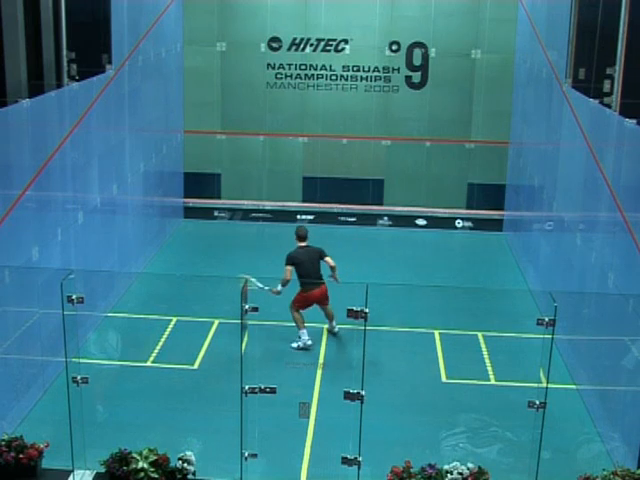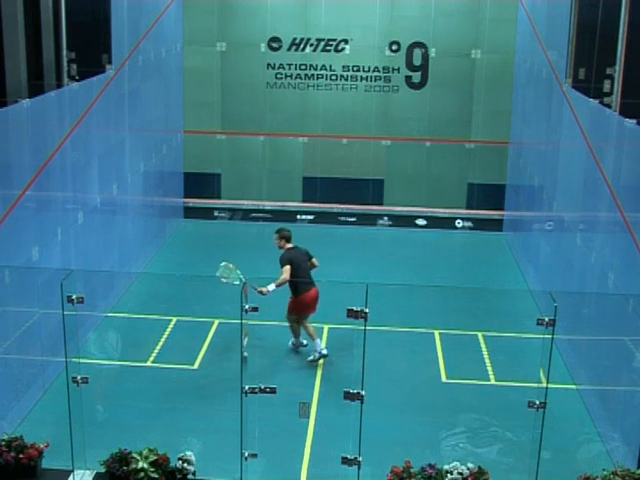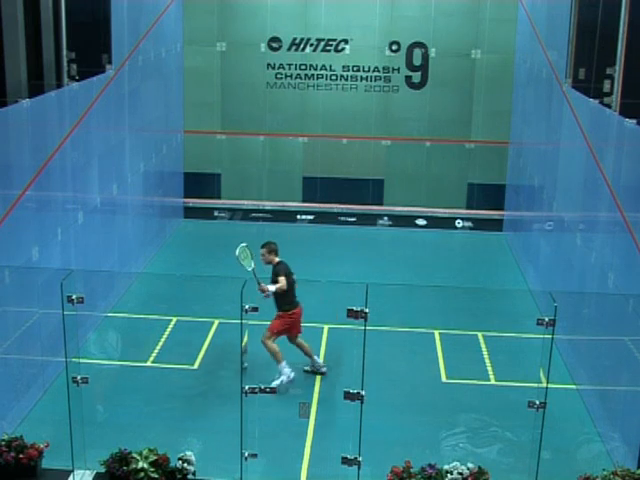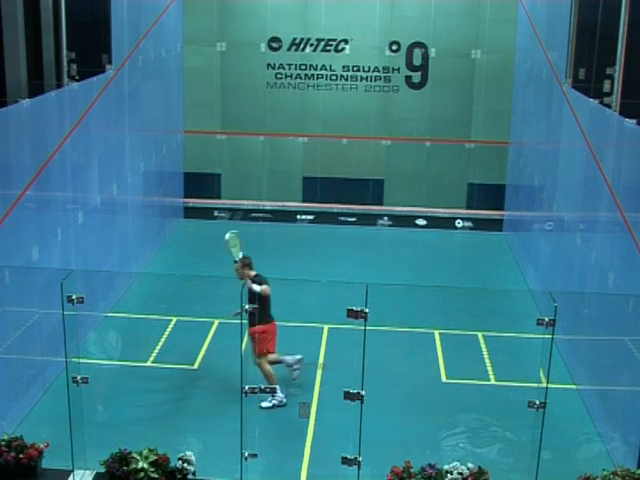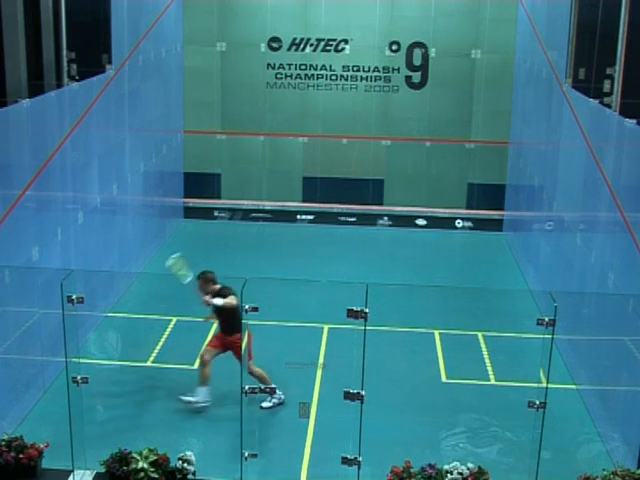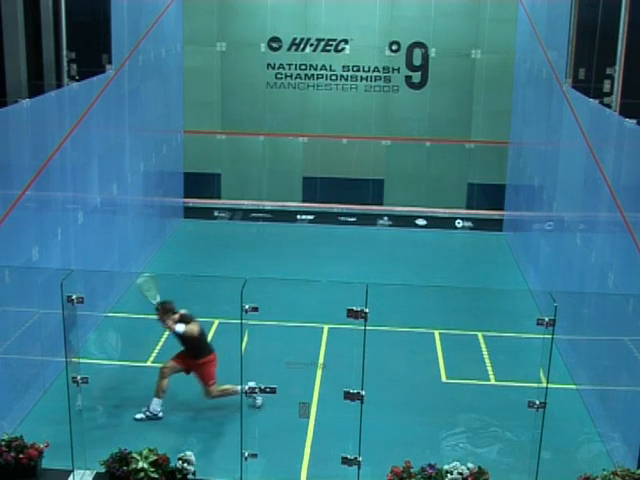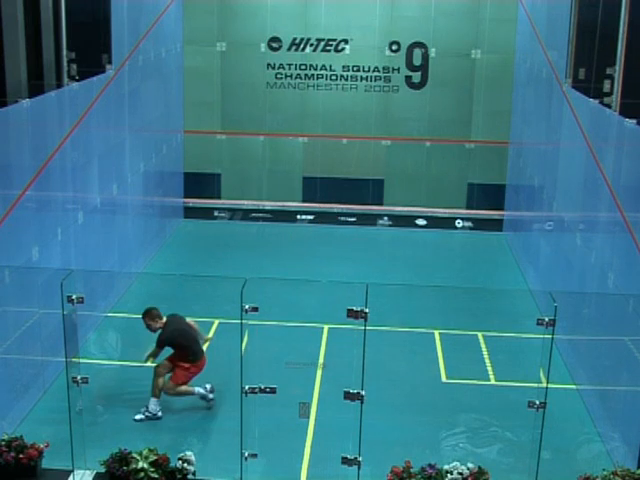
dt=0.2s
person 1, frame 1
left shoulder: (292, 255)
right shoulder: (318, 250)
left elbow: (287, 277)
right elbow: (333, 264)
left wrist: (279, 288)
right wrist: (334, 274)
left hip: (307, 292)
right hip: (322, 288)
left knee: (294, 309)
right knee: (325, 306)
left ankle: (305, 339)
right ankle: (333, 327)
person 1, frame 2
left shoulder: (285, 256)
right shoulder: (302, 251)
left elbow: (286, 278)
right elbow: (315, 264)
left wrist: (269, 288)
left hip: (300, 295)
right hip: (312, 291)
left knee: (293, 319)
right knee: (302, 322)
left ankle: (298, 341)
right ankle: (320, 349)
person 1, frame 3
left shoulder: (279, 267)
right shoulder: (282, 267)
left elbow: (283, 286)
right elbow: (293, 280)
left wrist: (269, 288)
right wrist: (272, 290)
left hip: (288, 312)
right hip: (294, 310)
left knee: (267, 339)
right knee: (294, 339)
left ankle: (286, 373)
right ankle: (318, 365)
person 1, frame 4
left shoulder: (259, 280)
right shoulder: (251, 282)
left elbow: (267, 293)
left wrist: (253, 287)
right wrist: (249, 309)
left hip: (265, 326)
right hip: (255, 326)
left knee: (261, 361)
right knee: (263, 359)
left ankle: (279, 397)
right ankle: (292, 361)
person 1, frame 5
left shoulder: (226, 292)
right shoulder: (213, 294)
left elbow: (234, 303)
left wrist: (214, 302)
left hip: (238, 335)
right hip: (224, 334)
left knee: (249, 368)
right knee: (205, 358)
left ankle: (277, 395)
right ankle: (202, 397)
person 1, frame 6
left shoulder: (187, 319)
right shoulder: (181, 316)
left elbow: (195, 331)
left wrist: (176, 327)
left hip: (205, 358)
right hip: (190, 355)
left knee: (212, 392)
right knee: (164, 370)
right ankle: (154, 410)
person 1, frame 7
left shoulder: (165, 335)
right shoulder: (174, 317)
left elbow: (154, 354)
right elbow: (191, 324)
left wrist: (147, 358)
right wrist: (201, 336)
left hip: (193, 363)
right hip: (186, 355)
left knee: (169, 389)
right knee: (159, 370)
left ankle: (202, 391)
right ankle: (153, 410)
